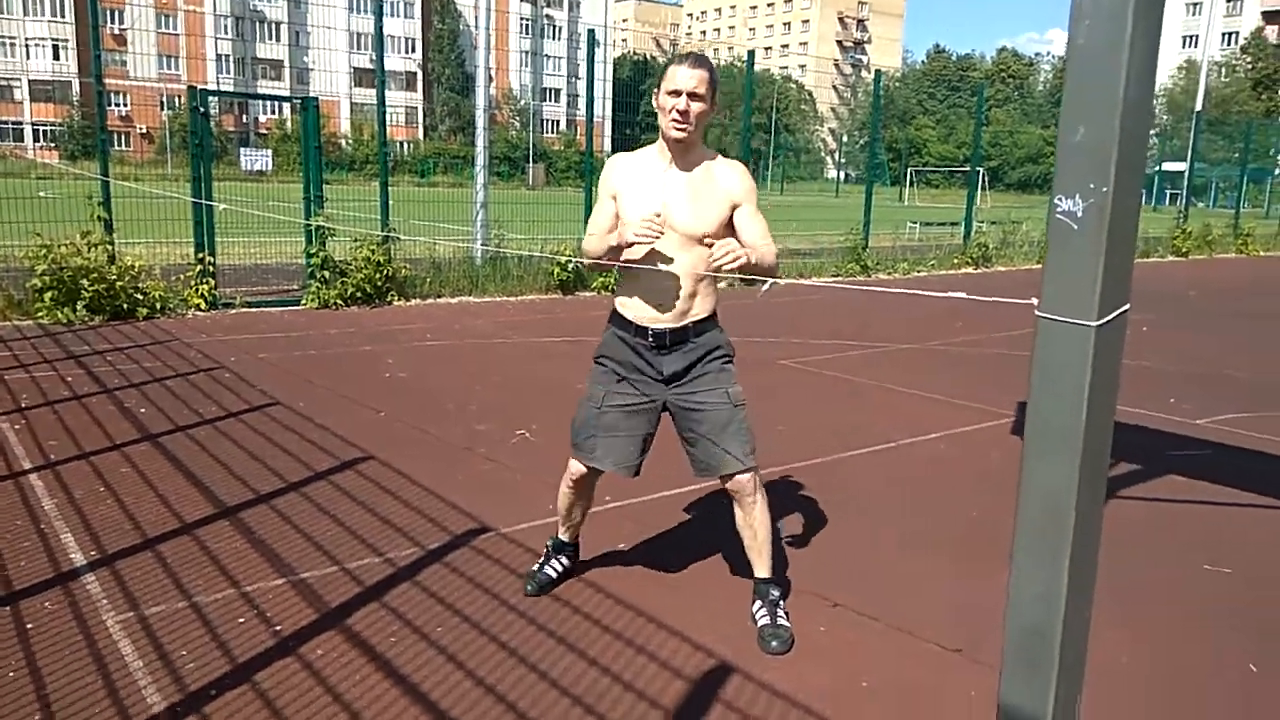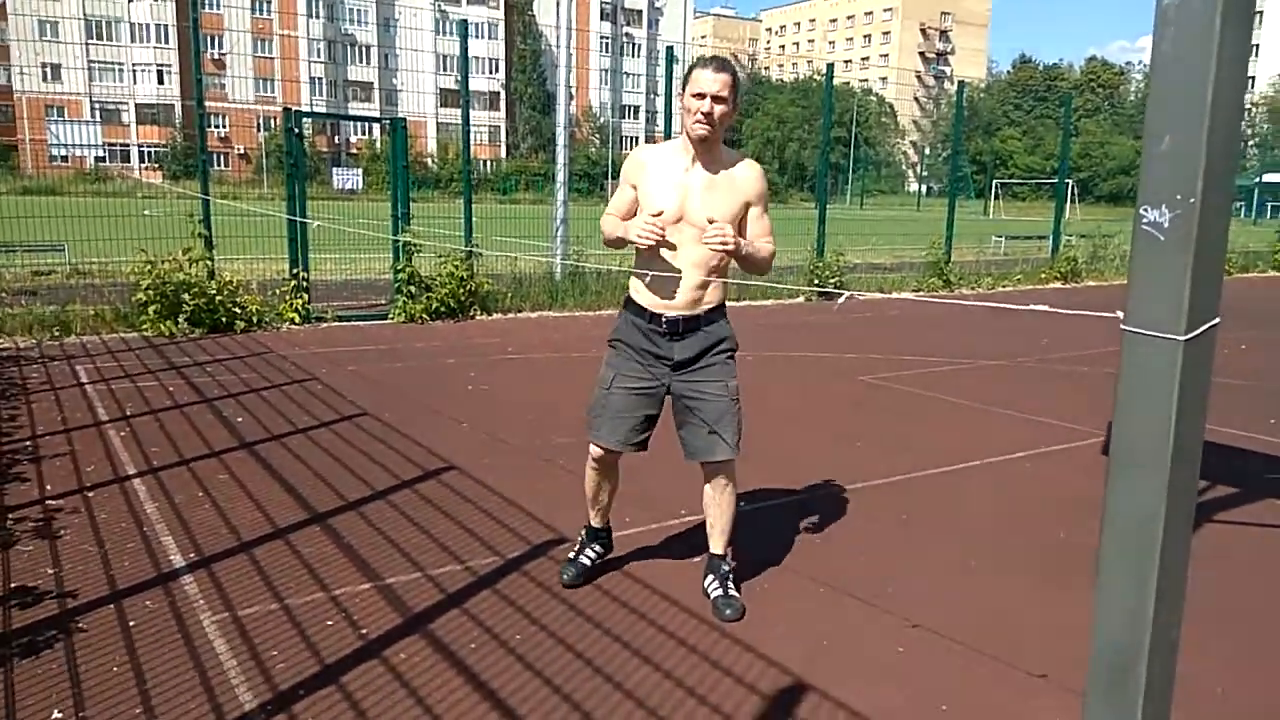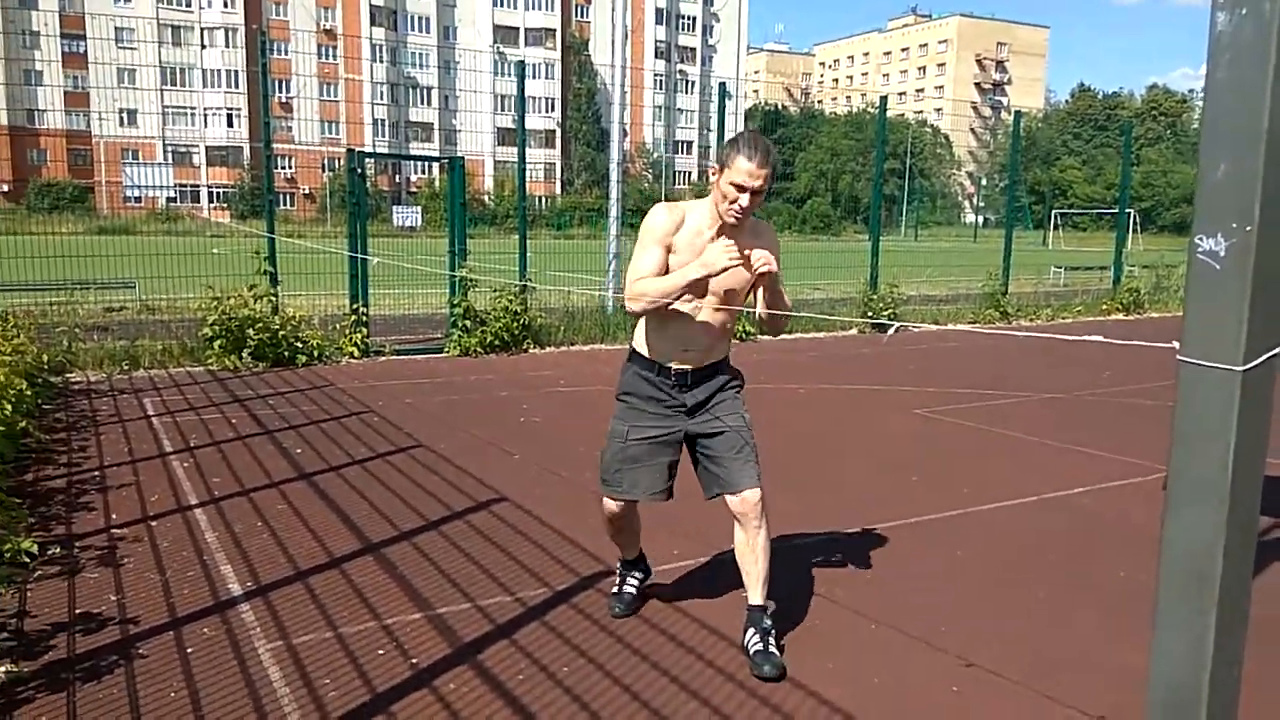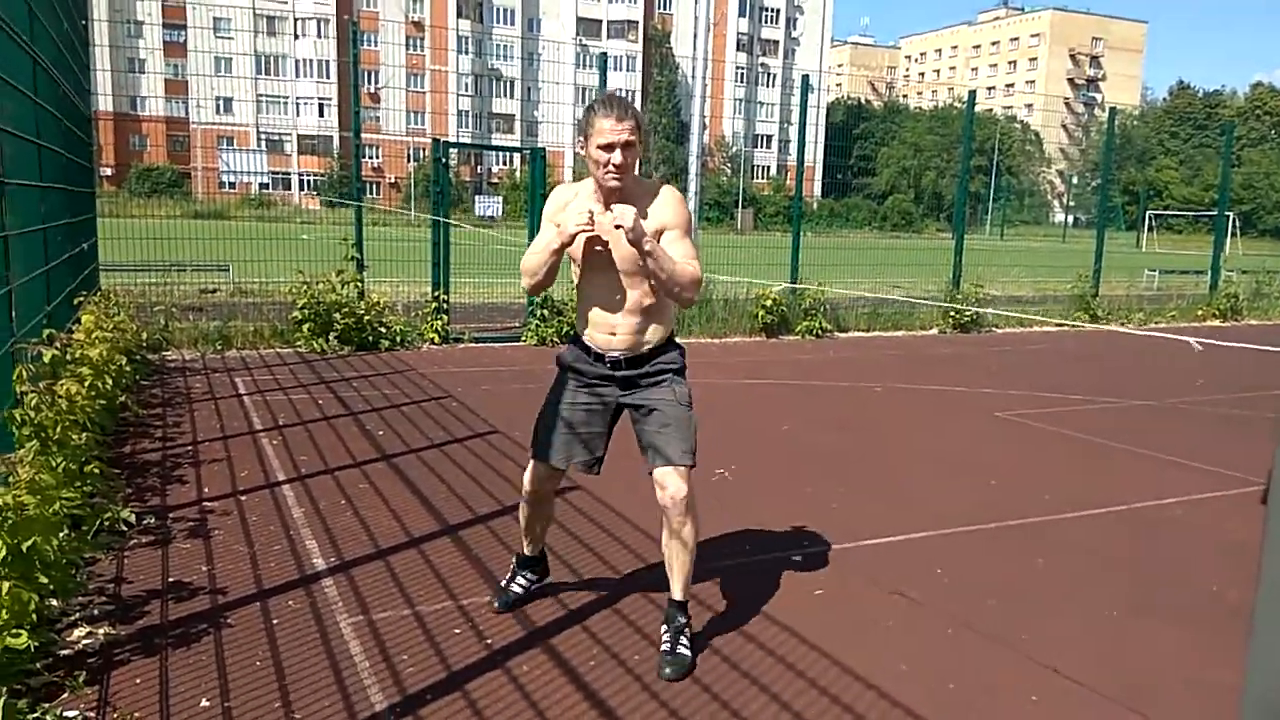
dt=1s
person 1, frame 1
left shoulder: (732, 178)
right shoulder: (621, 169)
left elbow: (768, 262)
right elbow: (588, 251)
left wrist: (742, 257)
right wrist: (617, 240)
left hip: (698, 350)
right hip: (624, 345)
left knee: (739, 477)
right knee: (579, 470)
left ankle: (767, 592)
right ankle: (564, 549)
person 1, frame 2
left shoulder: (748, 176)
right shoulder: (643, 160)
left elbow: (766, 257)
right elbow: (607, 229)
left wrist: (741, 249)
right wrist: (629, 228)
left hip: (706, 336)
right hip: (639, 329)
left knee: (719, 463)
right knee: (602, 450)
left ankle: (718, 569)
right ankle: (596, 538)
person 1, frame 3
left shoulder: (763, 237)
right shoulder: (668, 218)
left elbow: (776, 325)
right elbow: (636, 299)
left wrist: (771, 286)
right wrist: (704, 270)
left hip: (715, 384)
right hip: (650, 383)
left knee: (747, 505)
right knee: (616, 505)
left ankle: (758, 622)
right ankle: (632, 565)
person 1, frame 4
left shoulder: (666, 203)
right shoulder: (564, 201)
left elbow: (690, 291)
right elbow: (529, 281)
left wrist: (642, 246)
right wrist: (561, 236)
left hip: (654, 367)
right hip: (588, 364)
left knee: (675, 491)
right knee: (539, 476)
left ankle: (677, 614)
right ankle: (531, 564)
